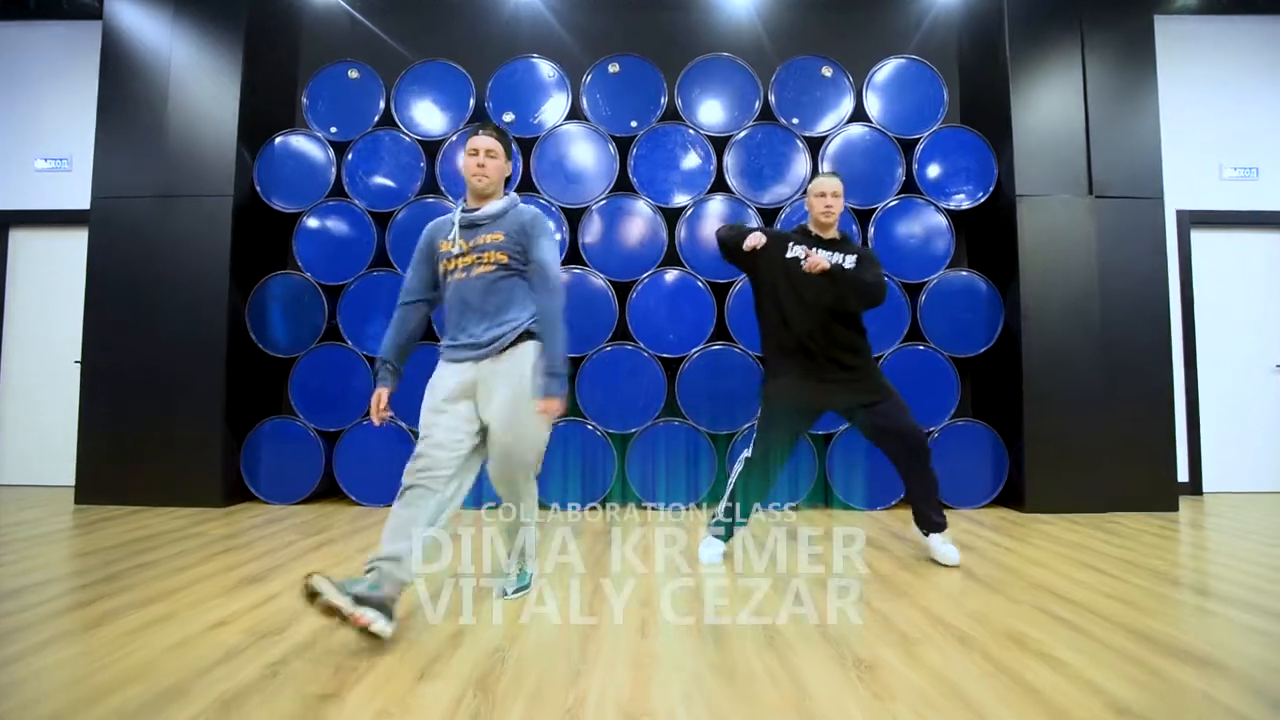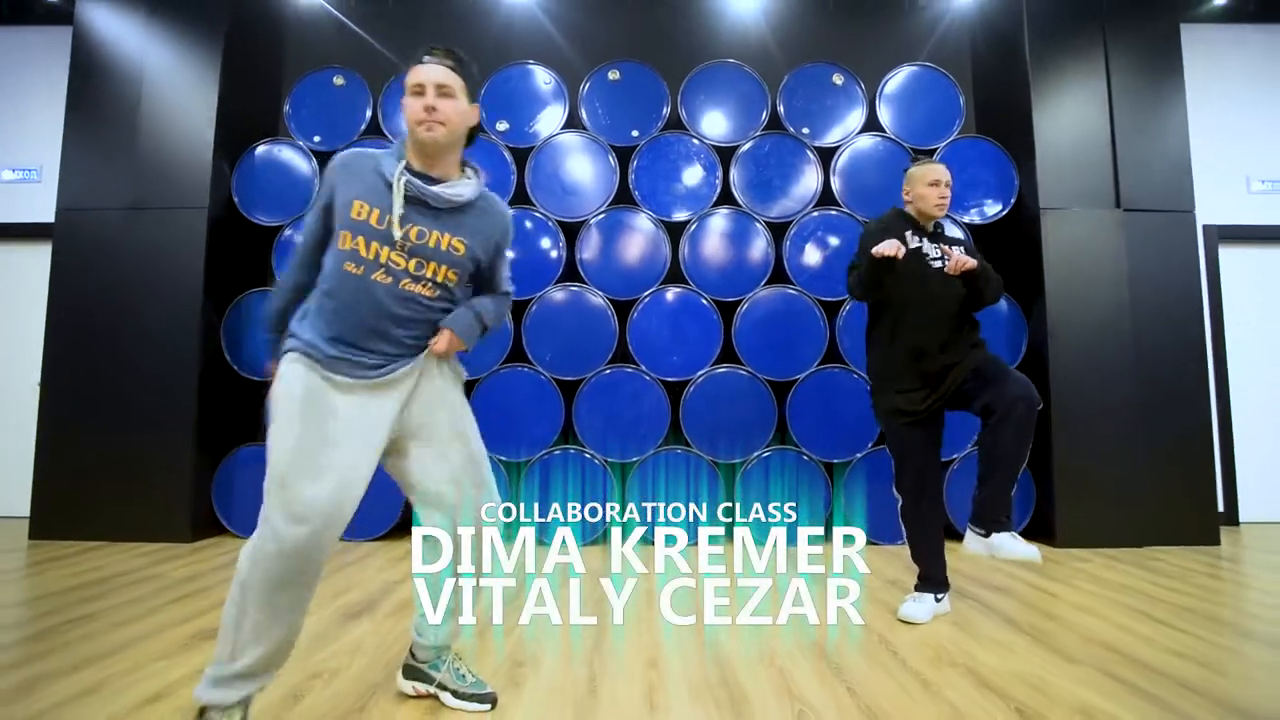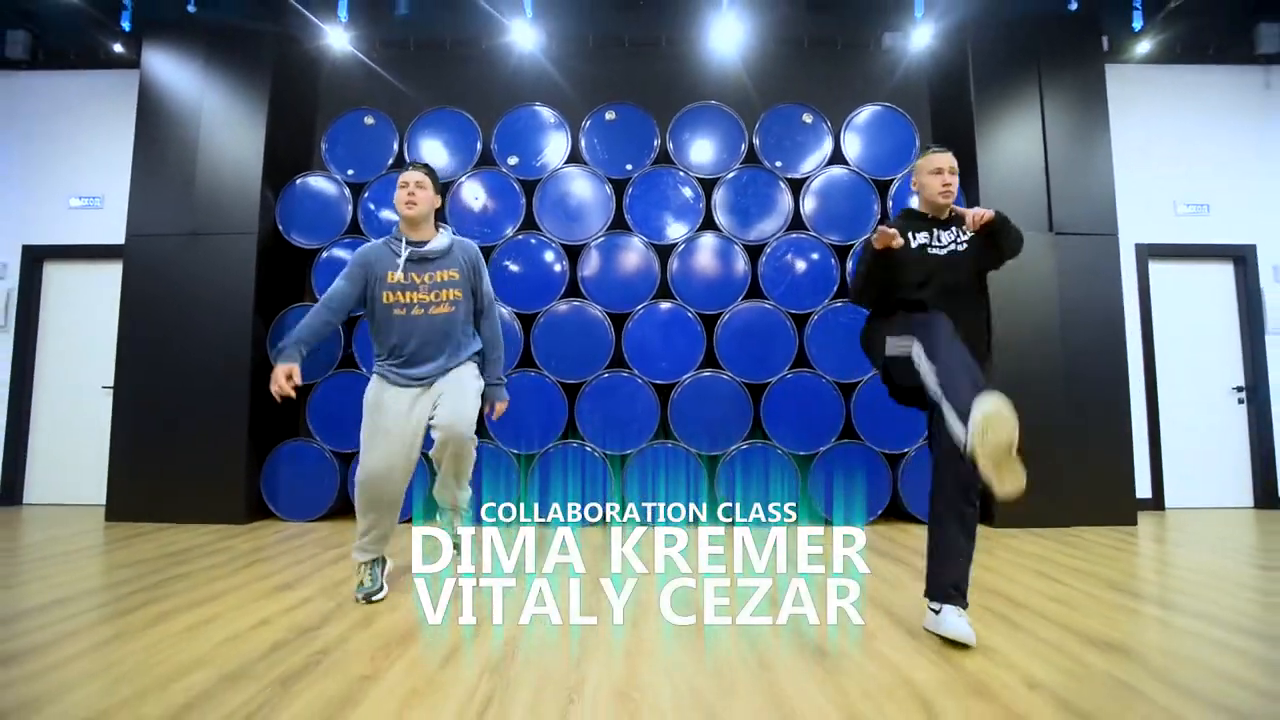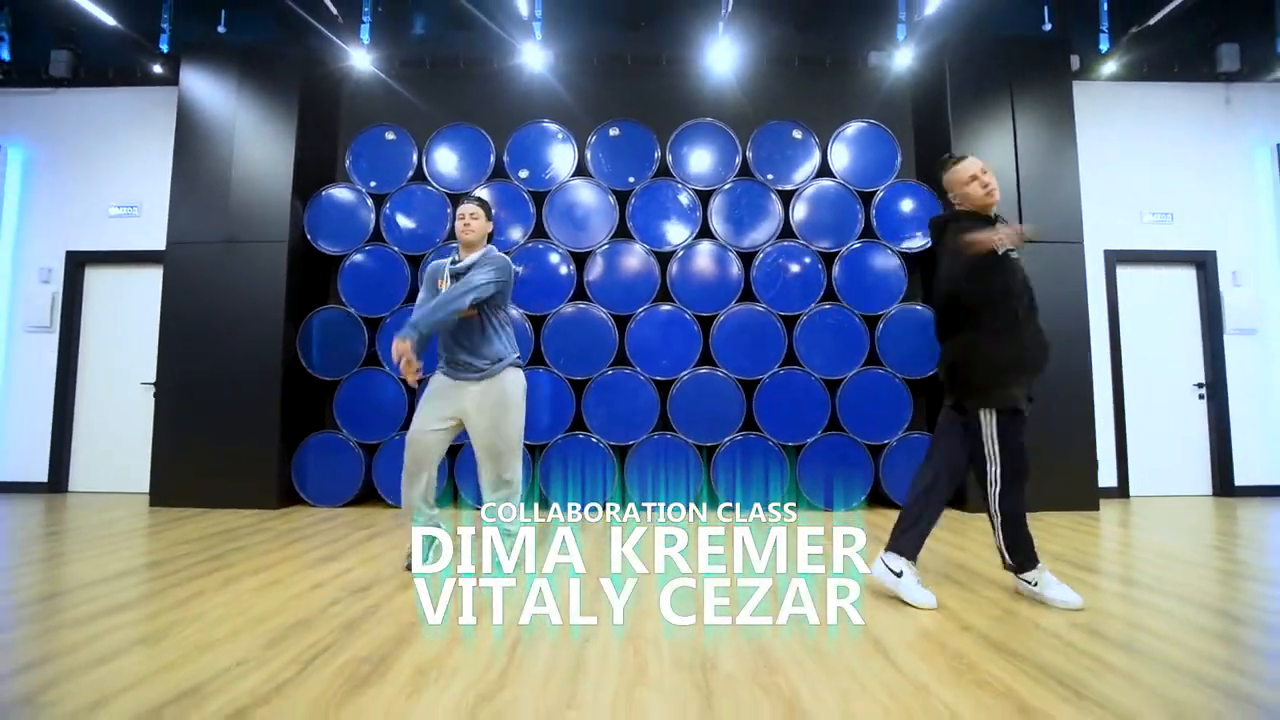
dt=1s
person 1, frame 1
left shoulder: (529, 221)
right shoulder: (434, 233)
left elbow: (550, 296)
right elbow: (414, 301)
left wrist: (552, 376)
right wrist: (386, 375)
left hip: (517, 357)
right hip: (454, 367)
left knee: (516, 470)
right knee: (430, 469)
left ankle: (522, 560)
right ankle: (377, 591)
person 1, frame 2
left shoulder: (490, 216)
right shoulder: (350, 171)
left elbow: (495, 295)
right elbow: (310, 256)
left wrist: (464, 324)
right wrist: (281, 334)
left hip: (419, 379)
right hip: (320, 372)
left knee: (465, 510)
right knee: (299, 525)
left ankle: (429, 654)
person 1, frame 3
left shoulder: (467, 254)
right shoulder: (371, 257)
left elbow: (488, 320)
right elbow: (331, 304)
left wrist: (495, 381)
right wrist: (291, 350)
left hip: (457, 372)
right hip: (393, 383)
left knee: (456, 429)
right knee: (378, 473)
left ankle: (452, 502)
right ankle: (372, 559)
person 1, frame 4
left shoulder: (497, 264)
right shoulder: (435, 270)
left elbow: (461, 300)
right elbow: (423, 313)
left wrist: (411, 337)
right wrist: (411, 358)
left hip: (497, 377)
right hip: (449, 378)
left knee: (498, 462)
right knee: (420, 446)
right ankle: (426, 534)
person 2, frame 1
left shoulder: (856, 253)
right shoulder: (779, 245)
left elbow: (873, 294)
right elbow: (725, 238)
left wrist: (829, 271)
right wrist: (752, 236)
left hip: (854, 371)
right hip: (795, 376)
left knee: (909, 440)
right knee: (765, 451)
left ankle: (933, 529)
right ankle: (721, 530)
person 2, frame 2
left shoulder: (955, 243)
right shoulder: (885, 230)
left elbow: (991, 293)
right elbow: (859, 286)
left wrist: (974, 270)
right wrist: (880, 260)
left hip: (961, 358)
right hip: (902, 375)
left knee: (1018, 400)
right knee: (918, 483)
left ankle: (989, 527)
right ankle: (932, 589)
person 2, frame 3
left shoulder: (973, 227)
right shoulder: (896, 232)
left elbow: (1010, 246)
right elbow: (865, 296)
left wrist: (991, 220)
right wrist: (881, 253)
left hip: (957, 366)
right hip: (901, 345)
left knee: (957, 480)
right knee: (939, 339)
left ankle: (943, 602)
right ankle: (982, 425)
person 2, frame 4
left shoulder: (983, 231)
right shoulder: (964, 236)
right elbow: (954, 294)
right wrist: (979, 251)
left hip: (975, 369)
right hip: (987, 372)
left knee: (944, 466)
right knee: (1005, 470)
left ankle: (899, 560)
right ankle: (1025, 570)
